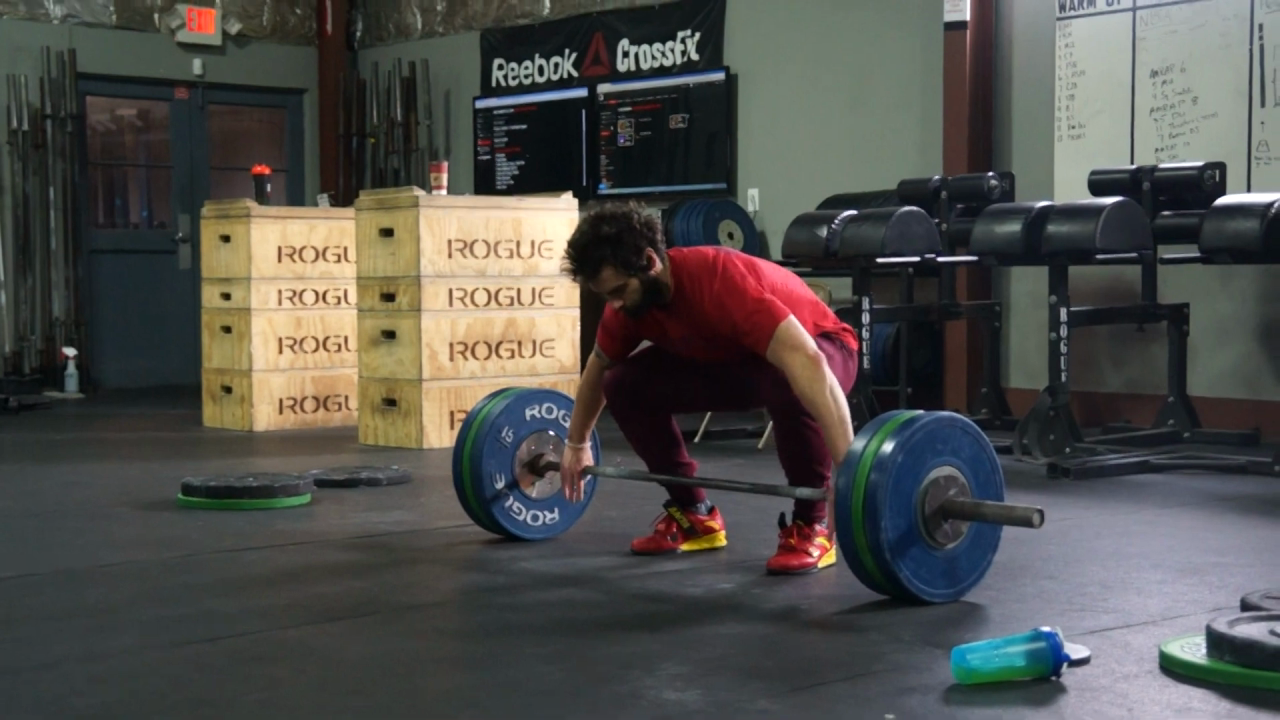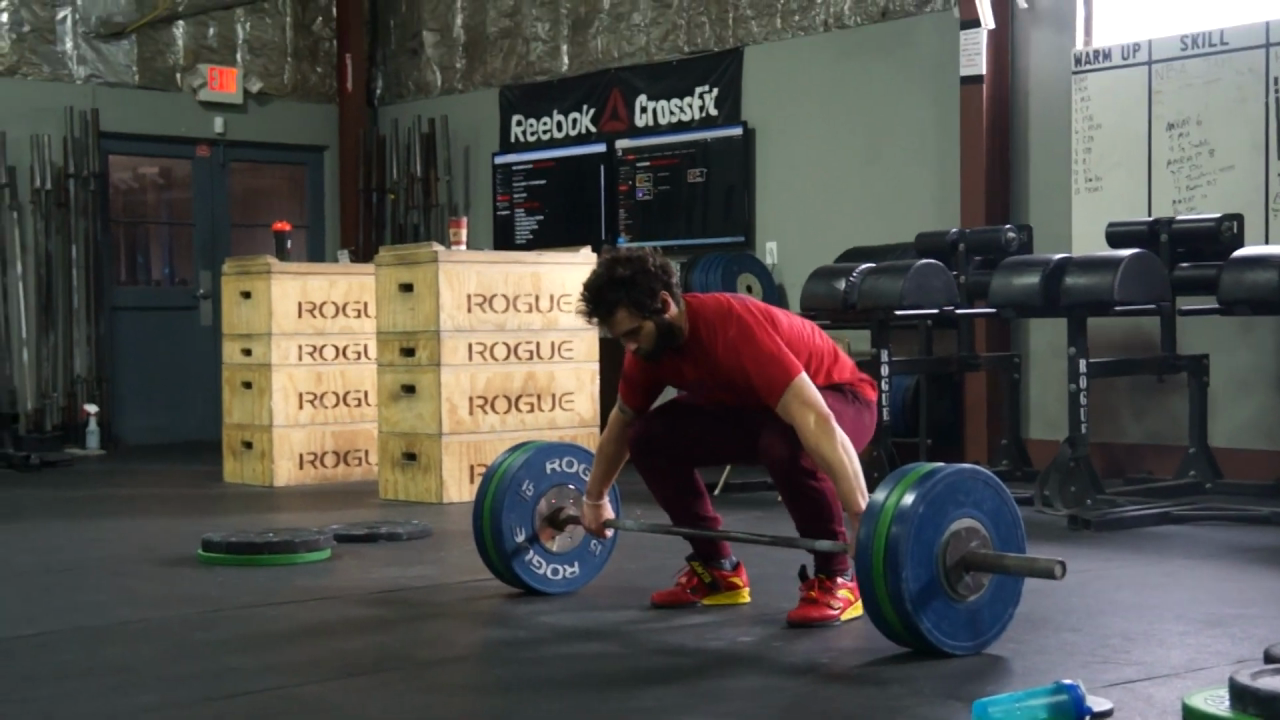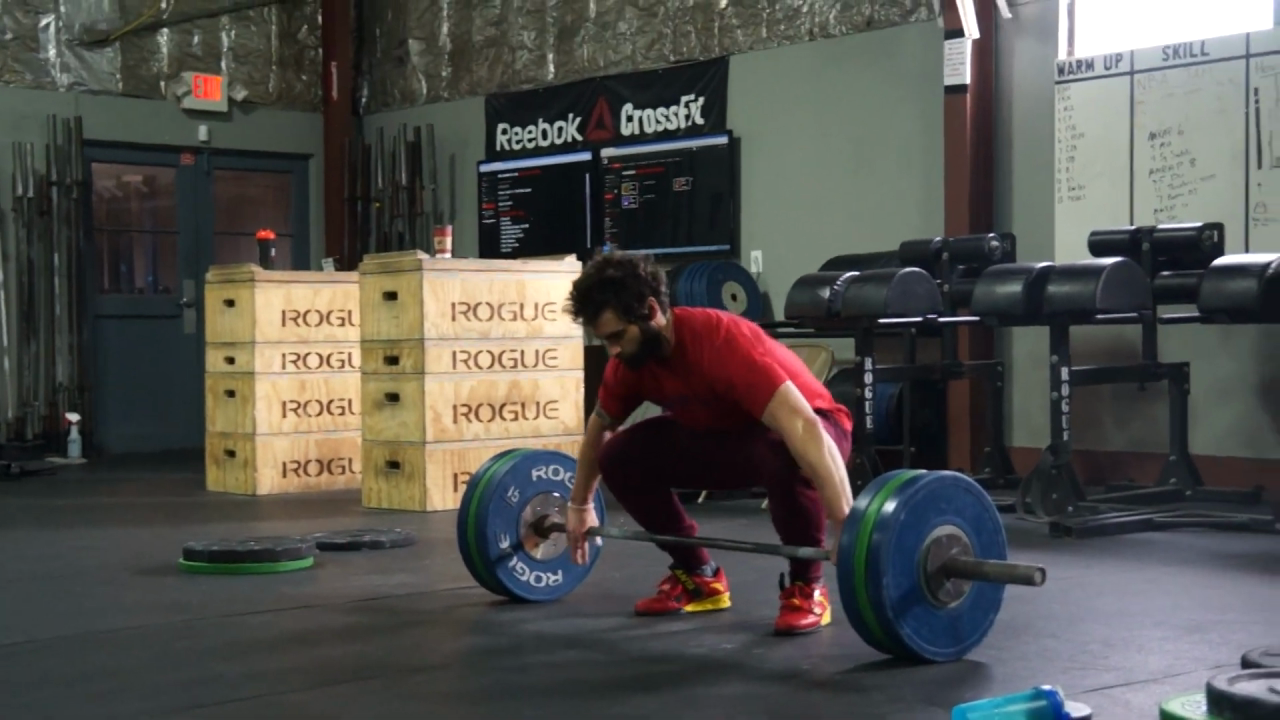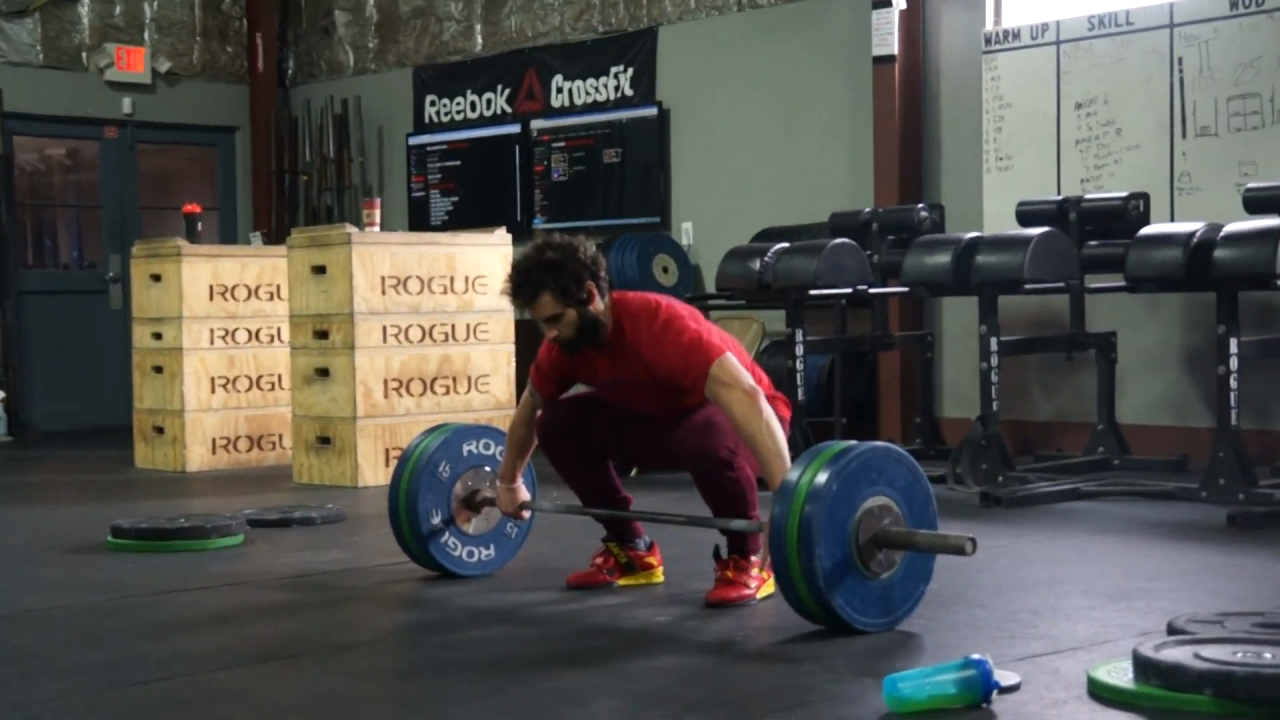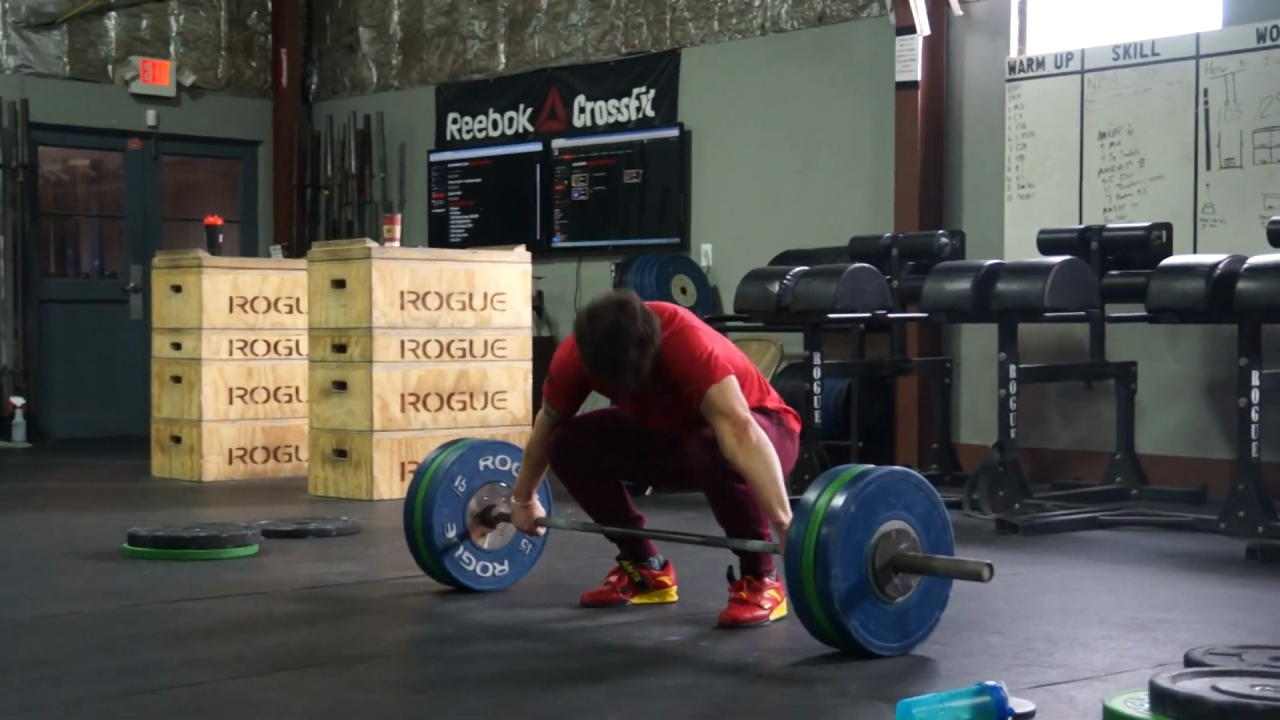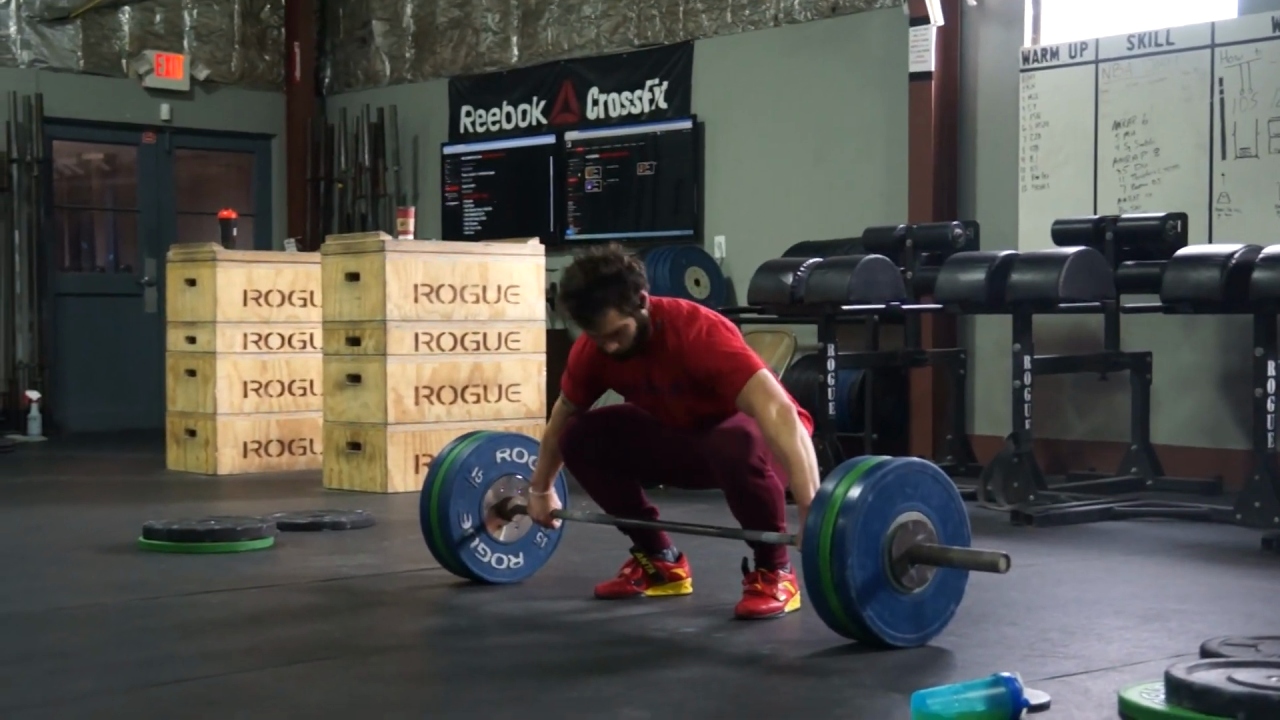
dt=0.5s
person 1, frame 1
left shoulder: (719, 281)
right shoulder: (629, 298)
left elbow: (805, 364)
right elbow: (598, 368)
right wrist: (576, 445)
left hip: (816, 346)
left knee: (791, 392)
right knee: (624, 385)
left ankle: (809, 528)
right ankle: (693, 513)
person 1, frame 2
left shoulder: (734, 328)
right shoulder: (648, 344)
left elbow: (814, 420)
right elbow: (622, 422)
left wrist: (863, 519)
right wrist: (595, 499)
left hip: (840, 396)
left knee: (787, 446)
right knee: (648, 437)
left ankle: (836, 578)
right ankle: (717, 567)
person 1, frame 3
left shoulder: (720, 343)
right shoulder: (628, 359)
left elbow: (801, 427)
right elbow: (599, 429)
right wrist: (579, 506)
left hip: (815, 427)
left knee: (785, 456)
right knee: (619, 457)
left ankle: (807, 587)
right ankle: (697, 575)
person 1, frame 4
left shoulder: (657, 325)
right shoulder: (564, 345)
left elbow: (744, 398)
right elbow: (530, 408)
right wrist: (508, 482)
left hip: (743, 409)
left knee: (704, 441)
right knee: (556, 424)
left ankle: (745, 560)
right ankle: (631, 549)
person 1, frame 5
left shoulder: (681, 337)
right shoulder: (574, 356)
left elbow: (737, 431)
right elbow: (547, 423)
left wrist: (788, 528)
right wrist: (523, 500)
left hip: (760, 427)
left knee: (718, 453)
right knee: (567, 445)
left ankle: (761, 580)
right ankle: (645, 567)
person 1, frame 6
left shoulder: (701, 332)
right shoulder: (593, 349)
left elbow: (778, 412)
right elbow: (565, 413)
left wrist: (812, 511)
right wrist: (541, 490)
left hip: (743, 429)
right hip: (686, 435)
left knee: (736, 449)
right knee: (580, 438)
left ankle: (774, 572)
right ankle: (659, 560)
